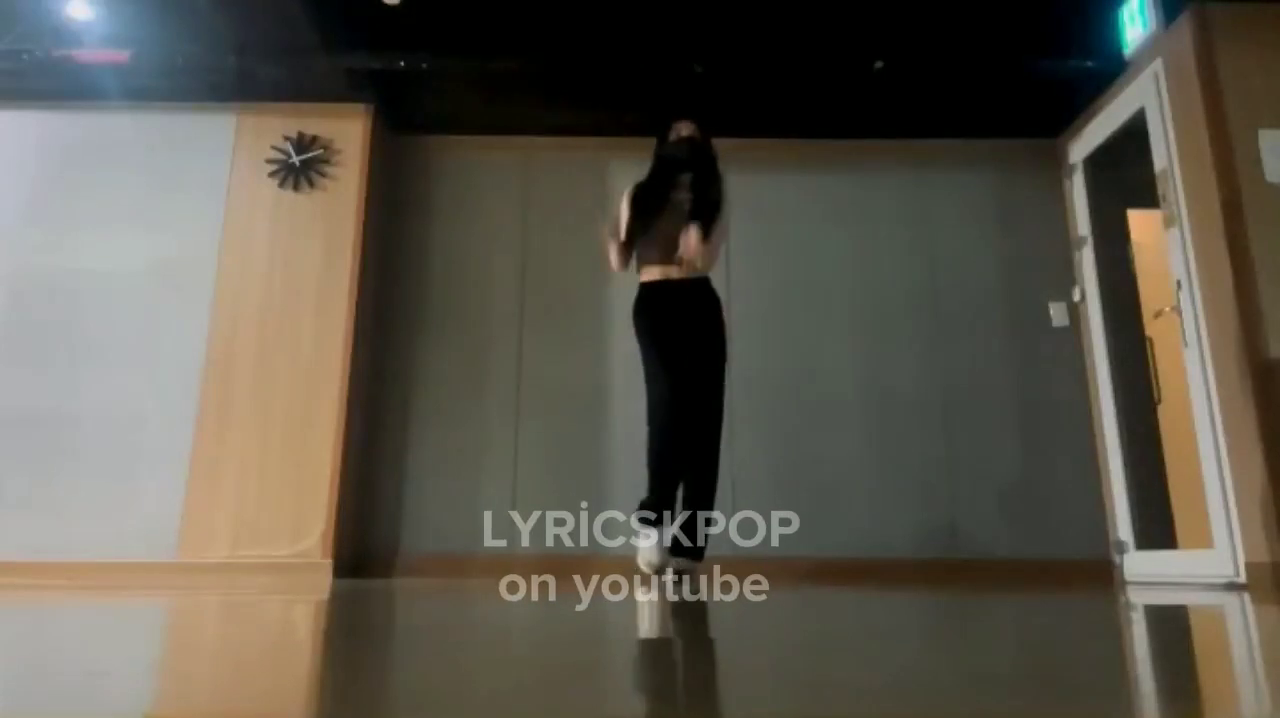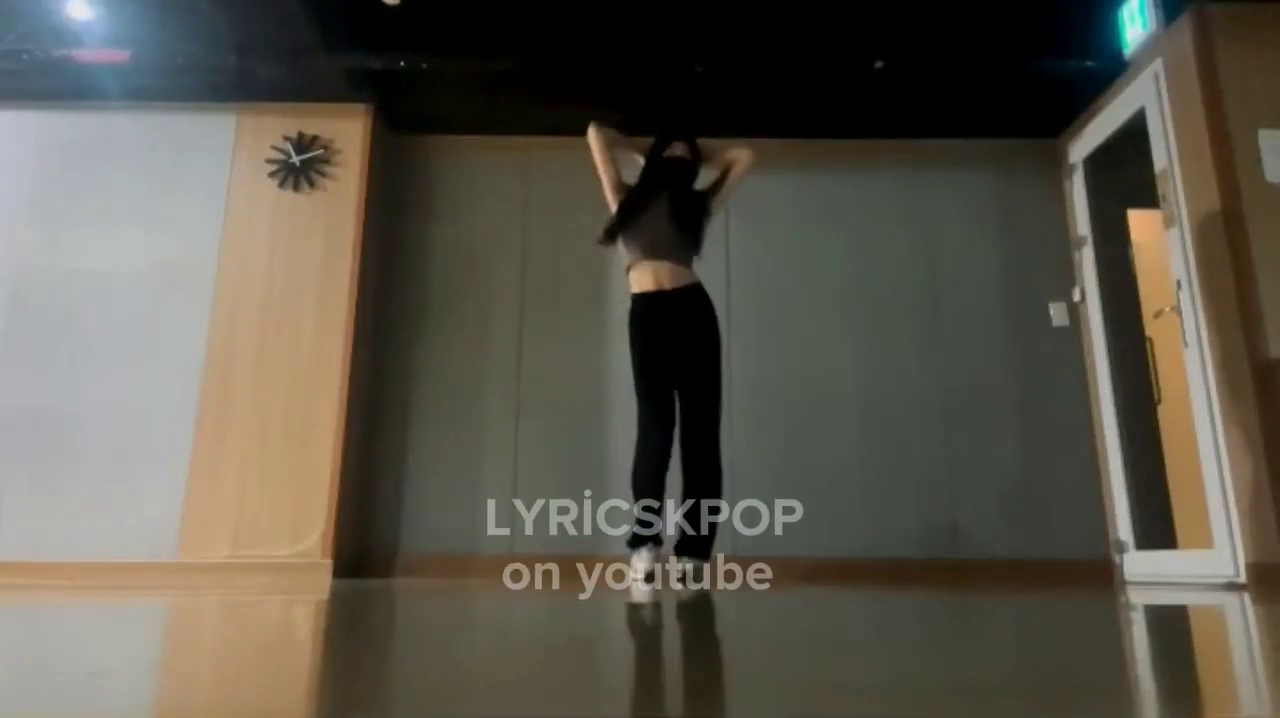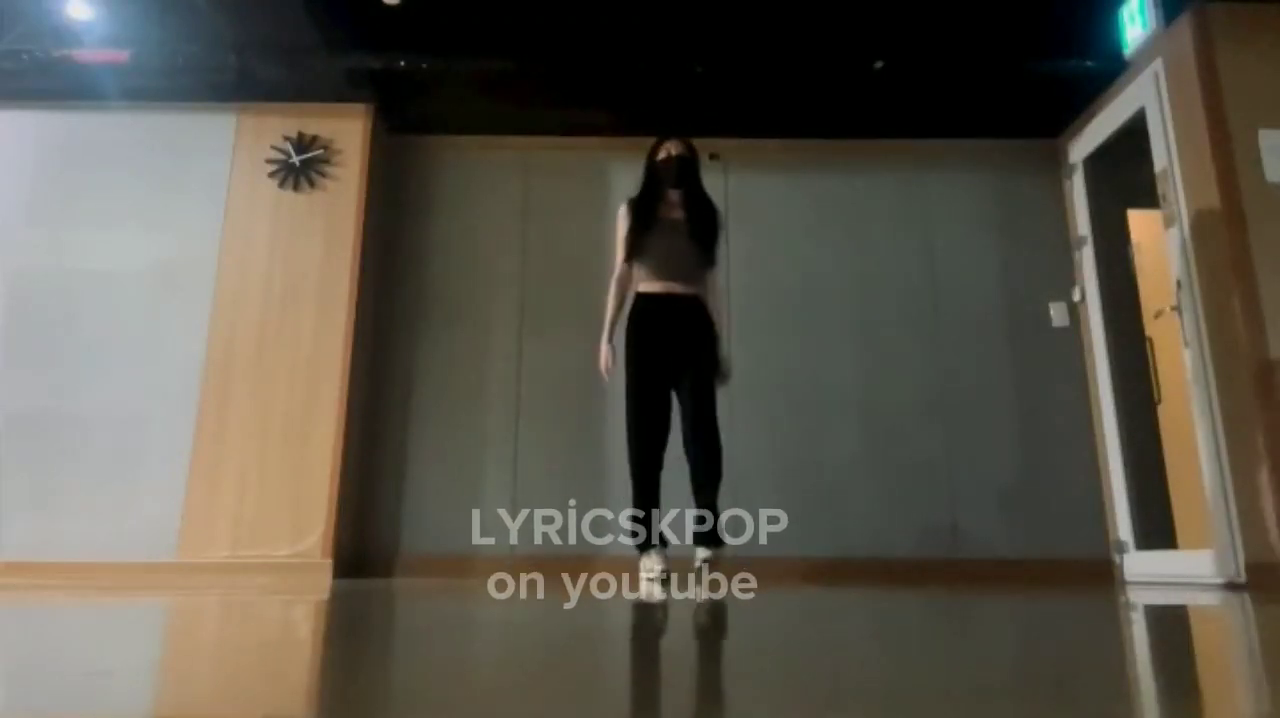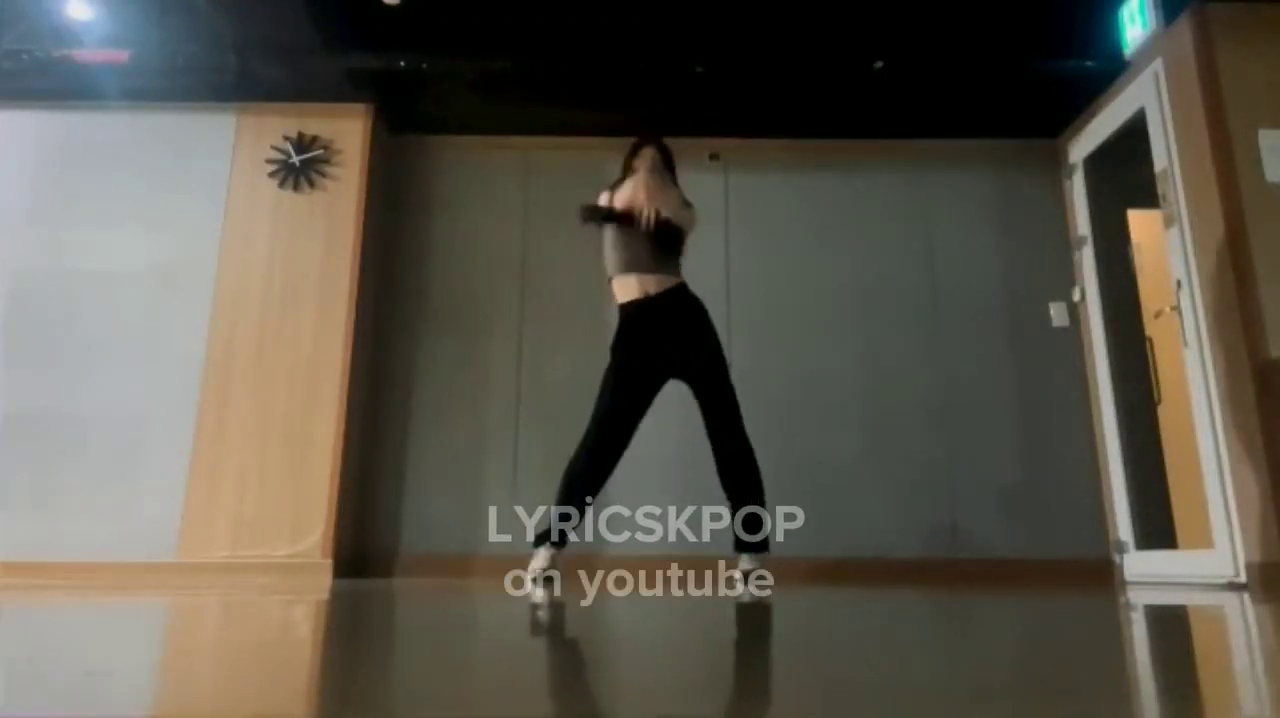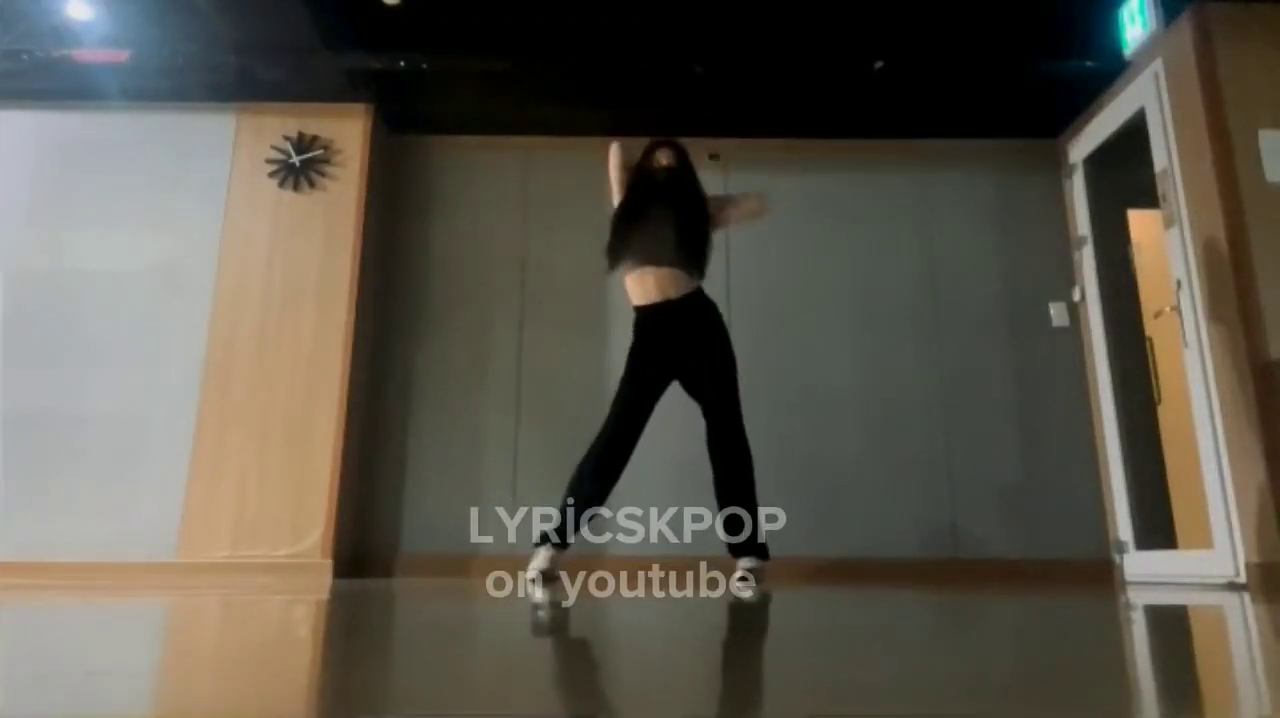
dt=1s
person 1, frame 1
left shoulder: (709, 200)
right shoulder: (639, 196)
left elbow: (708, 259)
right elbow: (623, 260)
left wrist: (698, 243)
right wrist: (615, 246)
left hip: (699, 304)
right hip: (654, 304)
left knee: (703, 420)
right knee: (668, 402)
left ankle: (685, 547)
right ankle: (655, 521)
person 1, frame 2
left shoulder: (697, 205)
right shoulder: (626, 200)
left elbow: (743, 158)
right elbow: (596, 135)
left wrist: (701, 160)
right wrist: (640, 151)
left hip: (693, 310)
right hip: (648, 314)
left knee: (700, 431)
right knee: (655, 427)
left ankle: (691, 553)
right ankle: (644, 546)
person 1, frame 3
left shoulder: (705, 215)
right shoulder: (633, 212)
left elbow: (710, 282)
right elbow: (621, 274)
left wrist: (720, 343)
right wrist: (607, 336)
left hip: (693, 322)
right hip: (647, 319)
left knee: (700, 425)
right knee: (646, 431)
left ankle: (706, 539)
right ankle: (650, 545)
person 1, frame 4
left shoulder: (678, 212)
right shoulder: (609, 200)
left elbow: (680, 215)
right elbow: (620, 197)
left wrist: (656, 189)
right wrist: (636, 188)
left hip: (683, 317)
right hip: (636, 326)
left knee: (729, 432)
right knee: (601, 436)
left ankle: (751, 548)
right ankle: (550, 543)
person 1, frame 5
left shoulder: (696, 213)
right shoulder: (628, 207)
left elbow: (757, 205)
right elbow: (616, 151)
left wrist: (700, 187)
right wrist: (650, 152)
left hip: (699, 324)
right hip: (651, 332)
left knee: (727, 435)
right knee: (614, 437)
left ankle: (747, 551)
right ankle: (552, 542)
